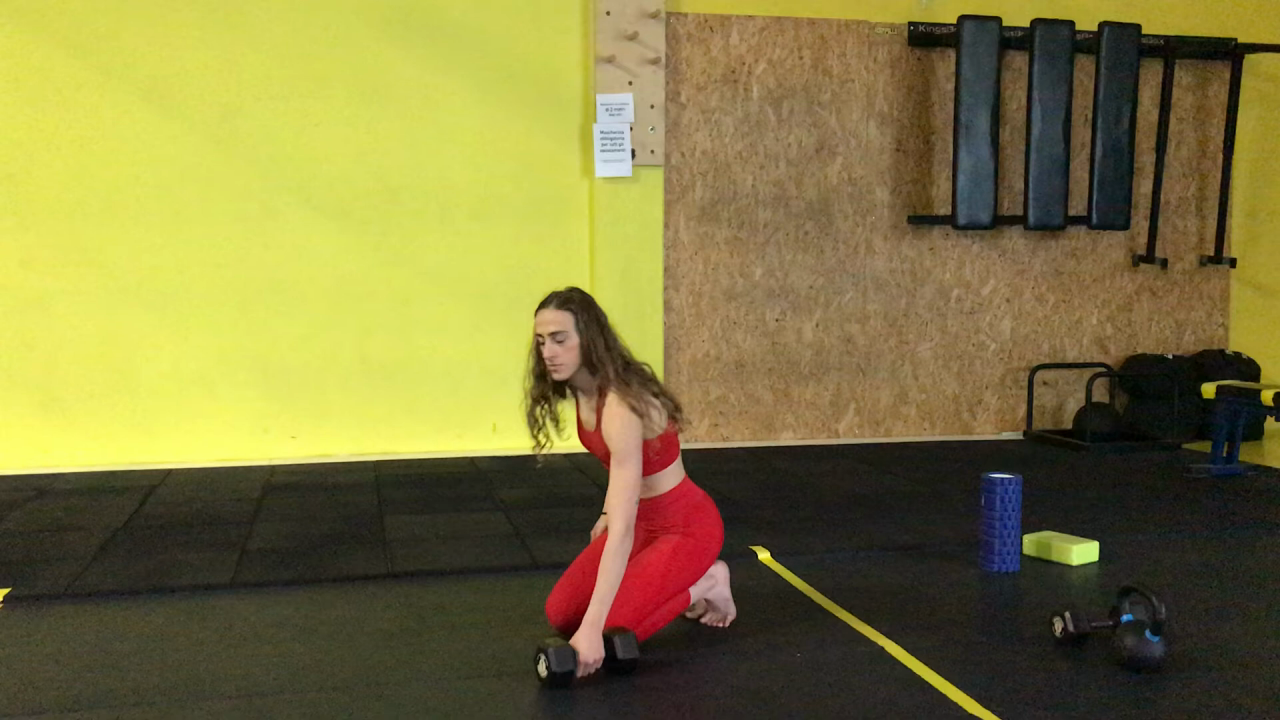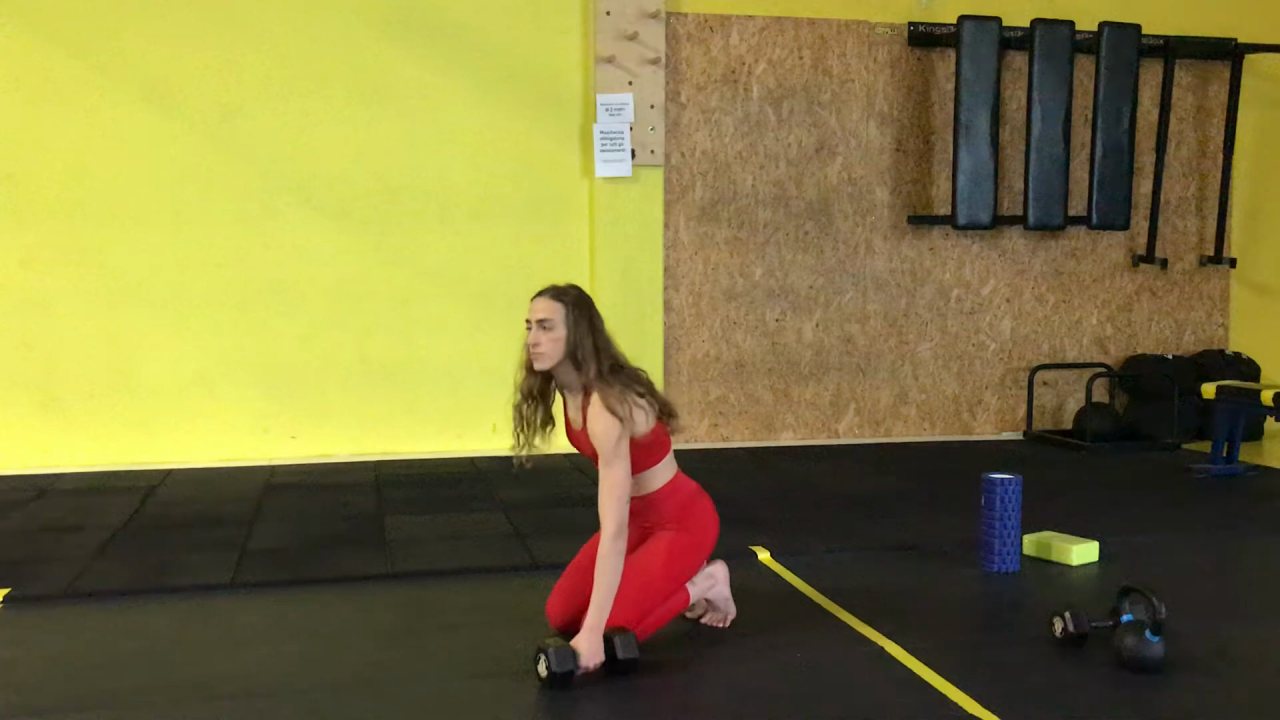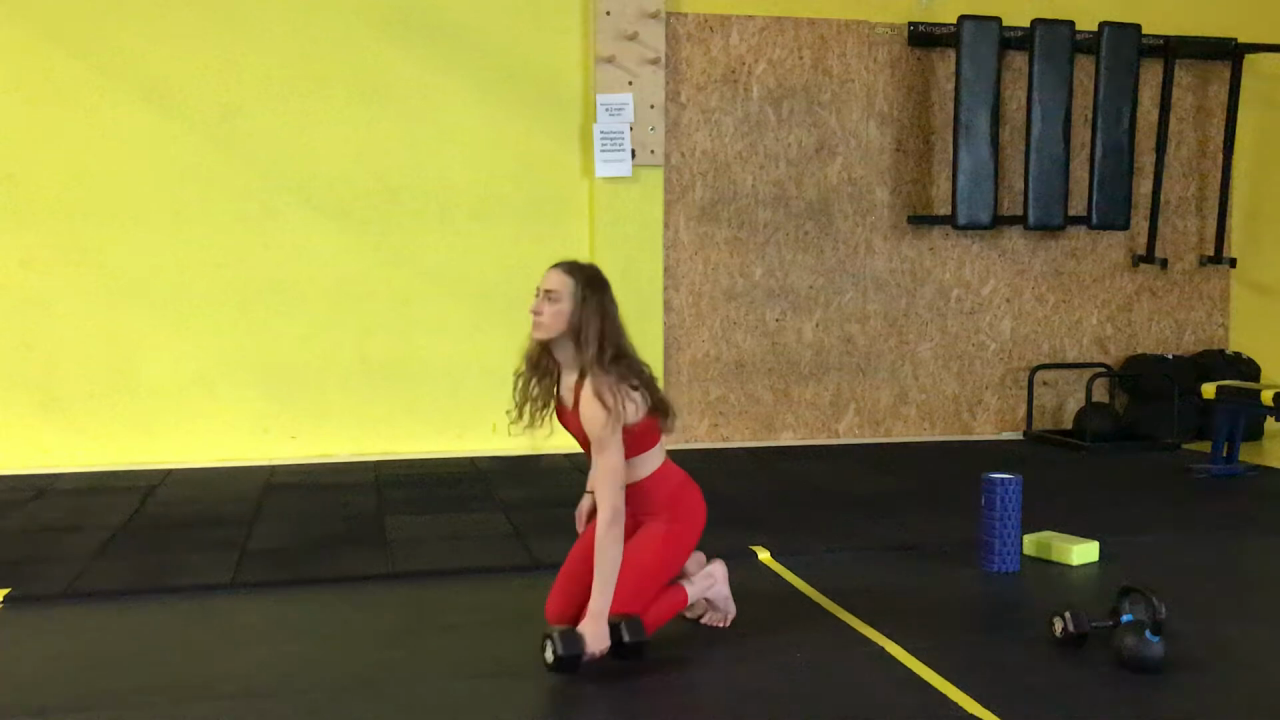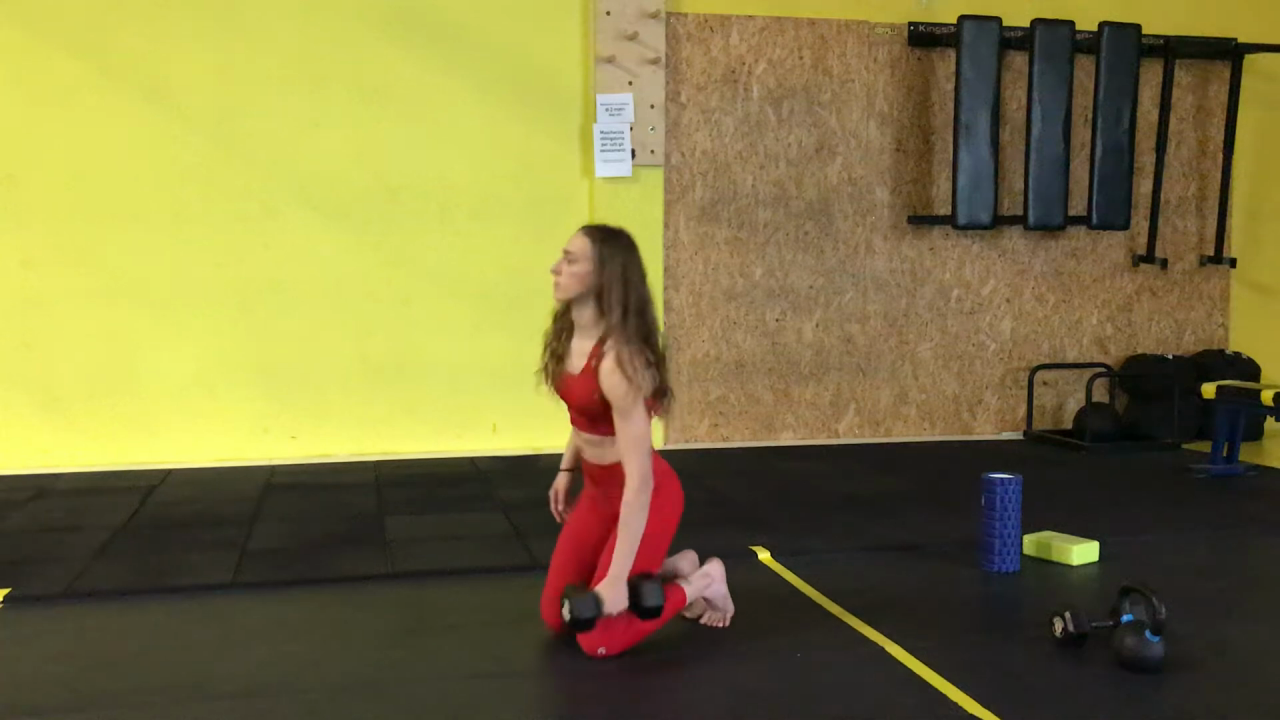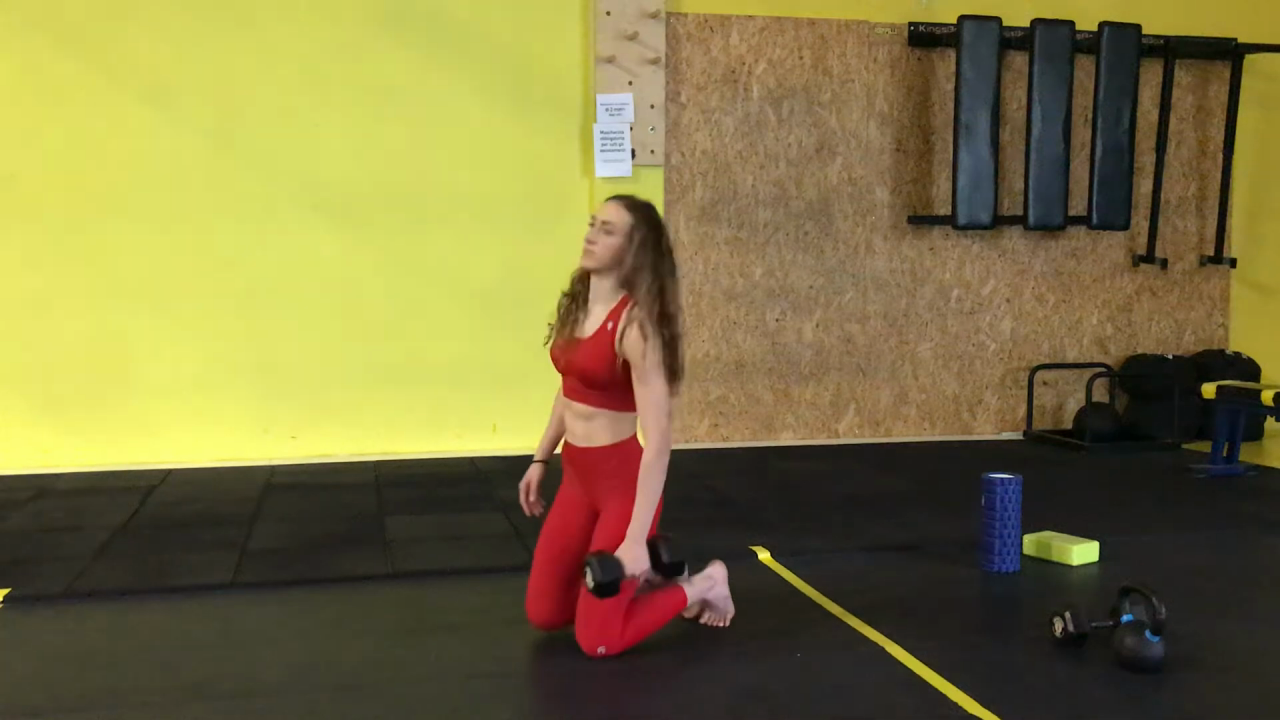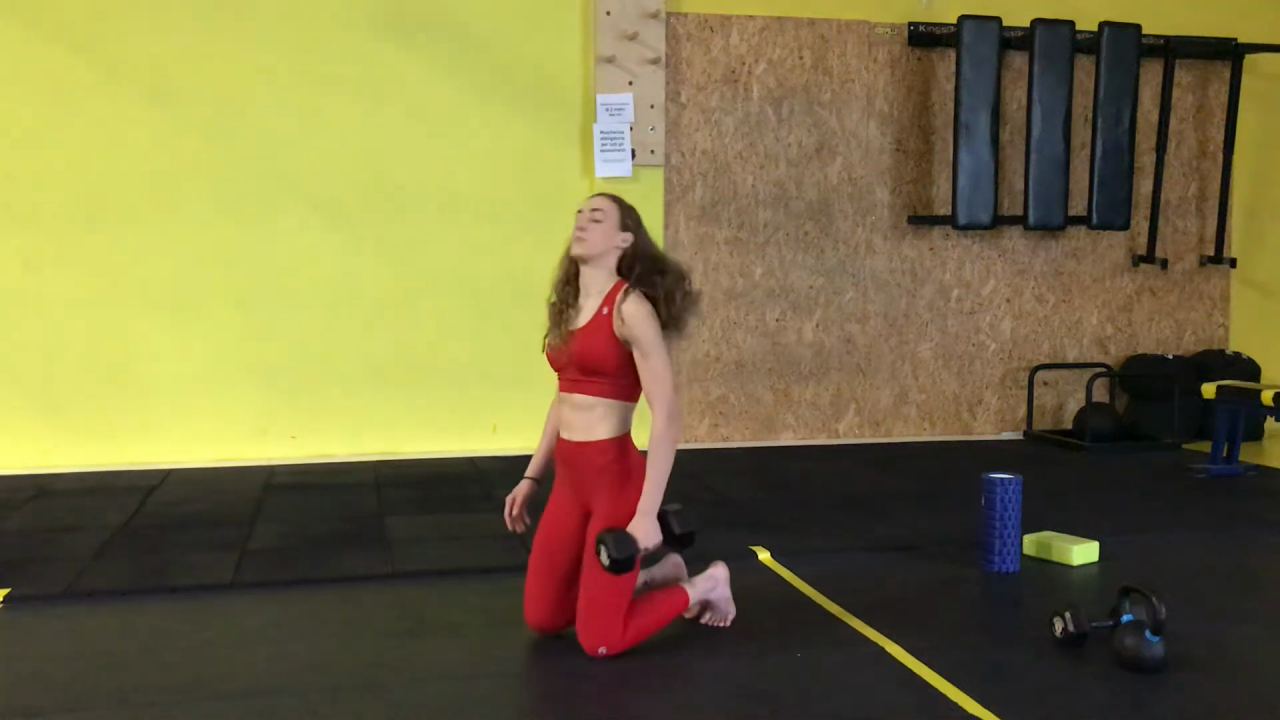
dt=0.2s
person 1, frame 1
left shoulder: (620, 406)
right shoulder: (582, 387)
left elbow: (623, 527)
left wrist: (592, 627)
right wrist: (607, 512)
left hip: (687, 529)
right hip: (644, 521)
left knee: (605, 634)
right knee: (560, 614)
left ankle: (705, 584)
right ankle: (669, 581)
person 1, frame 2
left shoulder: (605, 405)
right shoulder: (569, 385)
left elbow: (614, 528)
left wrist: (594, 632)
left hip: (682, 523)
right hip: (640, 517)
left knee: (603, 639)
right knee: (560, 616)
left ankle: (704, 584)
right ankle: (674, 577)
person 1, frame 3
left shoulder: (598, 391)
right shoulder: (557, 366)
left elbow: (613, 516)
left wrist: (598, 617)
right wrist: (590, 493)
left hip: (667, 509)
right hip: (628, 504)
left knee: (598, 639)
right knee: (559, 617)
left ankle: (703, 584)
right ankle: (678, 569)
person 1, frame 4
left shoulder: (617, 358)
right shoulder: (570, 329)
left elbow: (639, 478)
left wrist: (617, 579)
right wrist: (567, 468)
left hip: (643, 499)
right hip: (597, 488)
left knee: (598, 639)
right knee: (555, 616)
left ankle: (701, 582)
right ankle: (671, 570)
person 1, frame 5
left shoulder: (635, 324)
right shoulder: (577, 305)
left elbow: (658, 438)
left wrist: (636, 537)
right wrist: (540, 459)
left hip: (623, 479)
right hip: (576, 477)
left knee: (598, 640)
right knee: (543, 615)
left ankle: (703, 585)
right ankle: (656, 575)
person 1, frame 6
left shoulder: (631, 307)
right shoulder: (569, 305)
left elbow: (667, 416)
left wrist: (647, 513)
right wrist: (531, 477)
left hip: (616, 475)
right hip: (569, 477)
left knee: (599, 641)
right knee: (541, 617)
left ankle: (705, 584)
right ankle: (657, 575)
